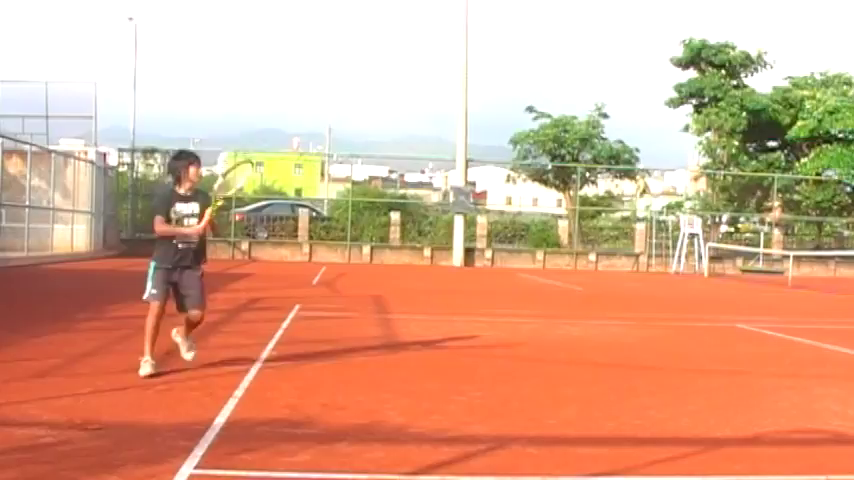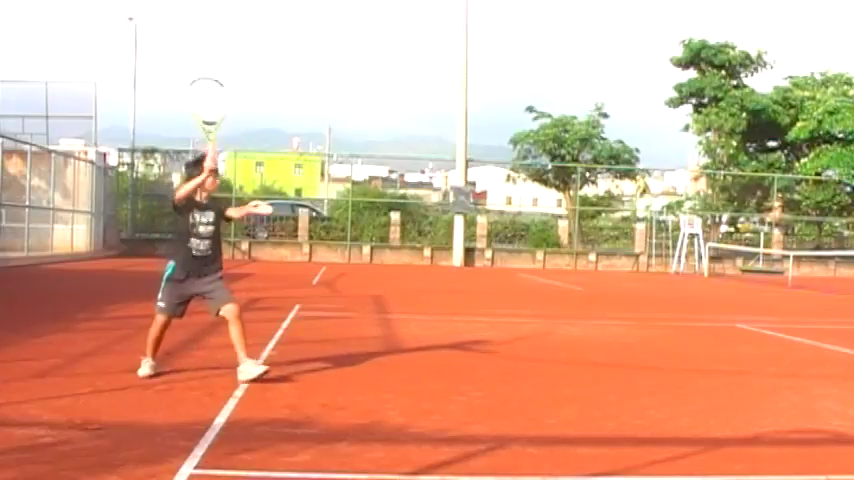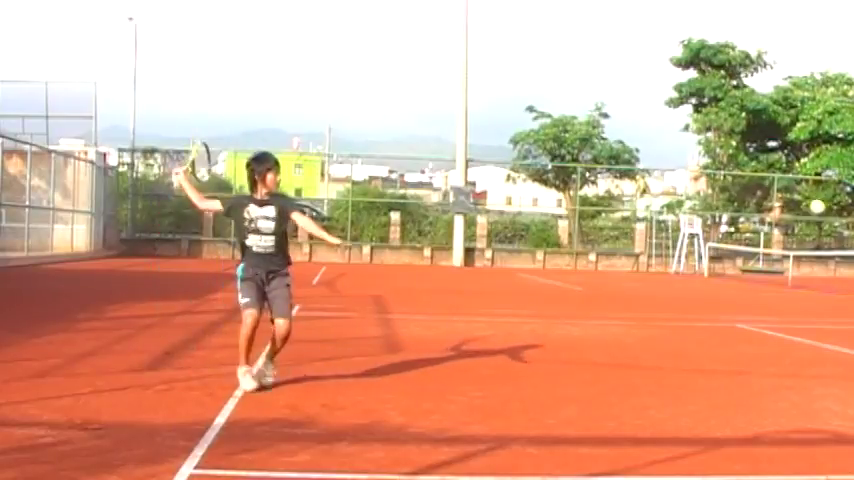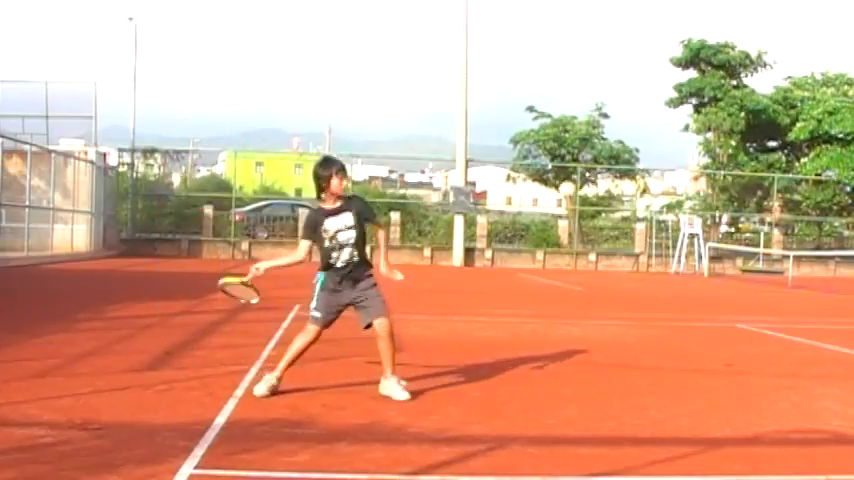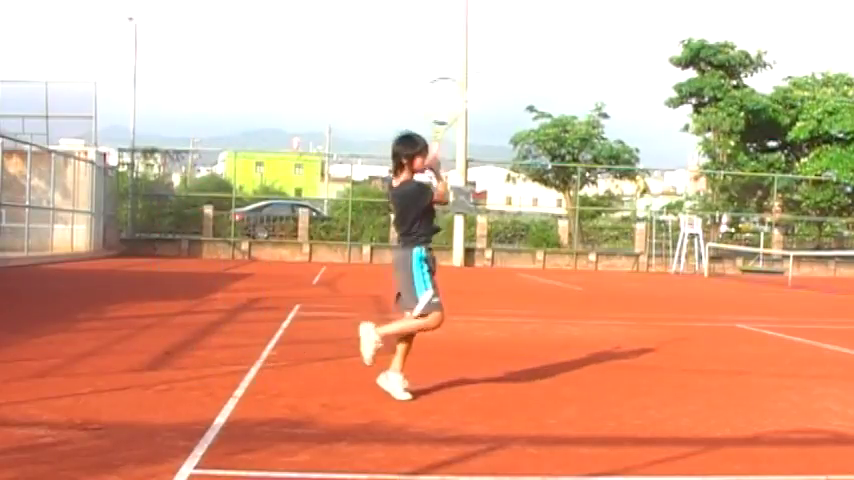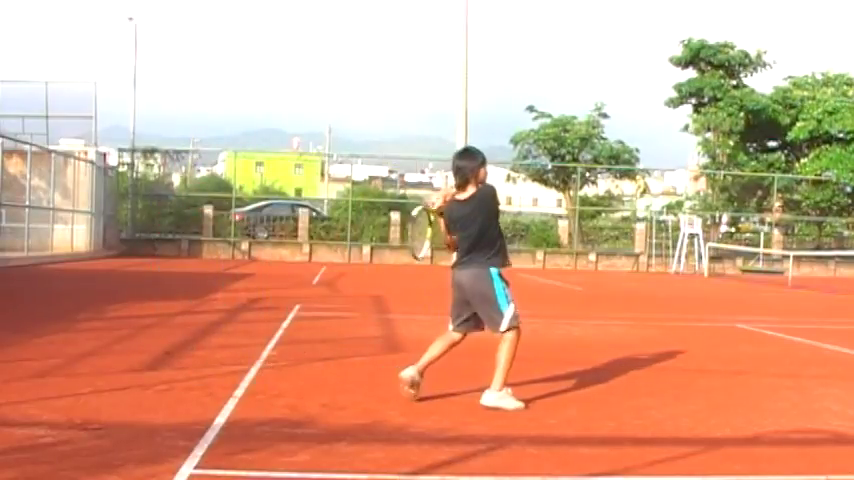
dt=0.3s
person 1, frame 1
left shoulder: (202, 198)
right shoulder: (165, 196)
left elbow: (211, 228)
right elbow: (159, 229)
left wrist: (208, 222)
right wrist: (190, 230)
left hip: (191, 267)
right hip: (164, 264)
left knee: (196, 314)
right knee: (156, 308)
left ankle: (181, 333)
right ankle: (147, 359)
person 1, frame 2
left shoulder: (216, 205)
right shoulder: (183, 201)
left elbow: (234, 213)
right elbow: (178, 194)
left wrist: (250, 207)
right wrist: (205, 171)
left hip: (210, 275)
right hip: (180, 273)
left knee: (233, 312)
right knee: (162, 320)
left ankle: (245, 365)
right ankle: (148, 360)
person 1, frame 3
left shoulder: (282, 202)
right shoulder: (241, 203)
left elbow: (303, 221)
right elbow: (203, 204)
left wrist: (329, 237)
right wrist: (184, 180)
left hip: (278, 274)
right hip: (250, 272)
left knee: (283, 327)
right knee: (250, 319)
left ankle: (269, 361)
right ankle: (243, 367)
person 1, frame 4
left shoulder: (356, 204)
right shoulder: (315, 217)
left elbow: (380, 230)
right elbow: (301, 255)
left wrist: (384, 263)
right wrist: (268, 264)
left hip: (361, 279)
right hip: (331, 282)
left knee: (384, 327)
right knee: (311, 332)
left ankle: (389, 380)
right ankle: (274, 377)
person 1, frame 5
left shoulder: (396, 187)
right shoulder: (414, 189)
right elbow: (442, 196)
right wrist: (437, 168)
left hip: (408, 255)
right hip: (414, 256)
left knee: (412, 317)
right knee: (434, 318)
left ankle: (394, 373)
right ankle: (375, 331)
person 1, frame 6
left shoulder: (450, 209)
right shoulder: (488, 193)
left wrist: (440, 215)
right wrist: (448, 196)
left hip: (461, 274)
right hip: (486, 274)
left knee: (455, 334)
right knee: (511, 332)
left ankle: (415, 371)
right ankle: (496, 391)
